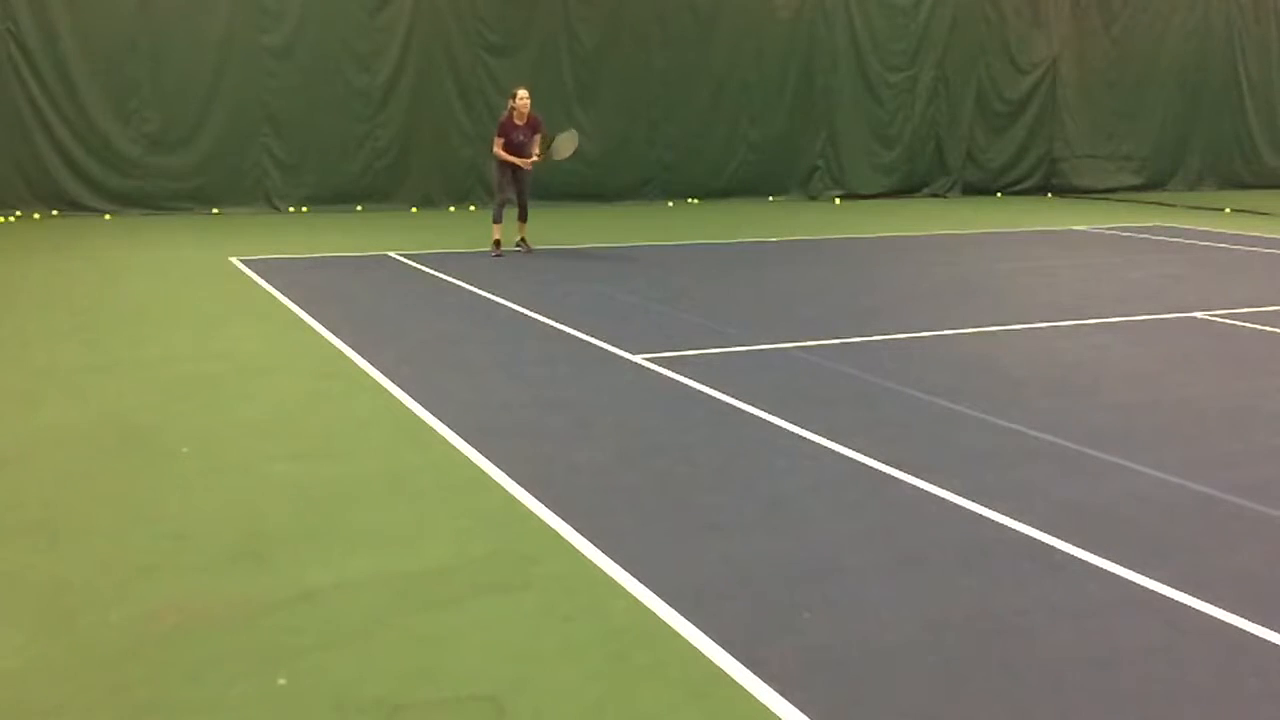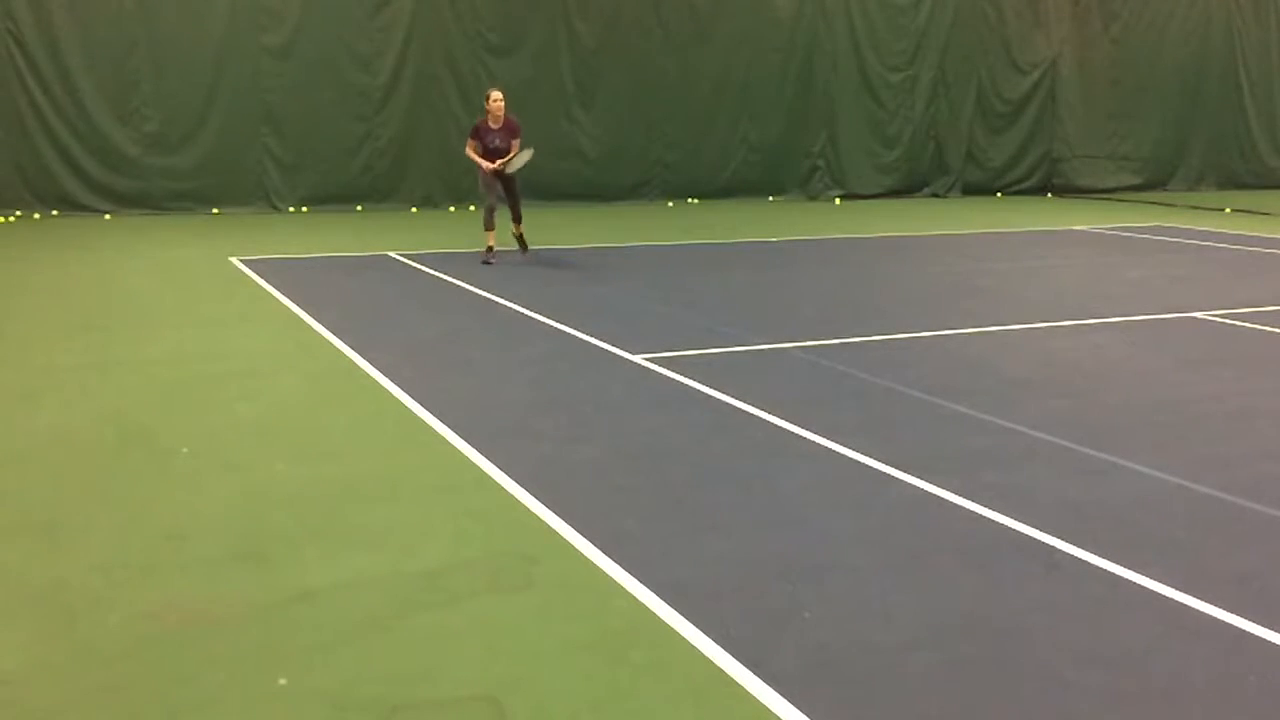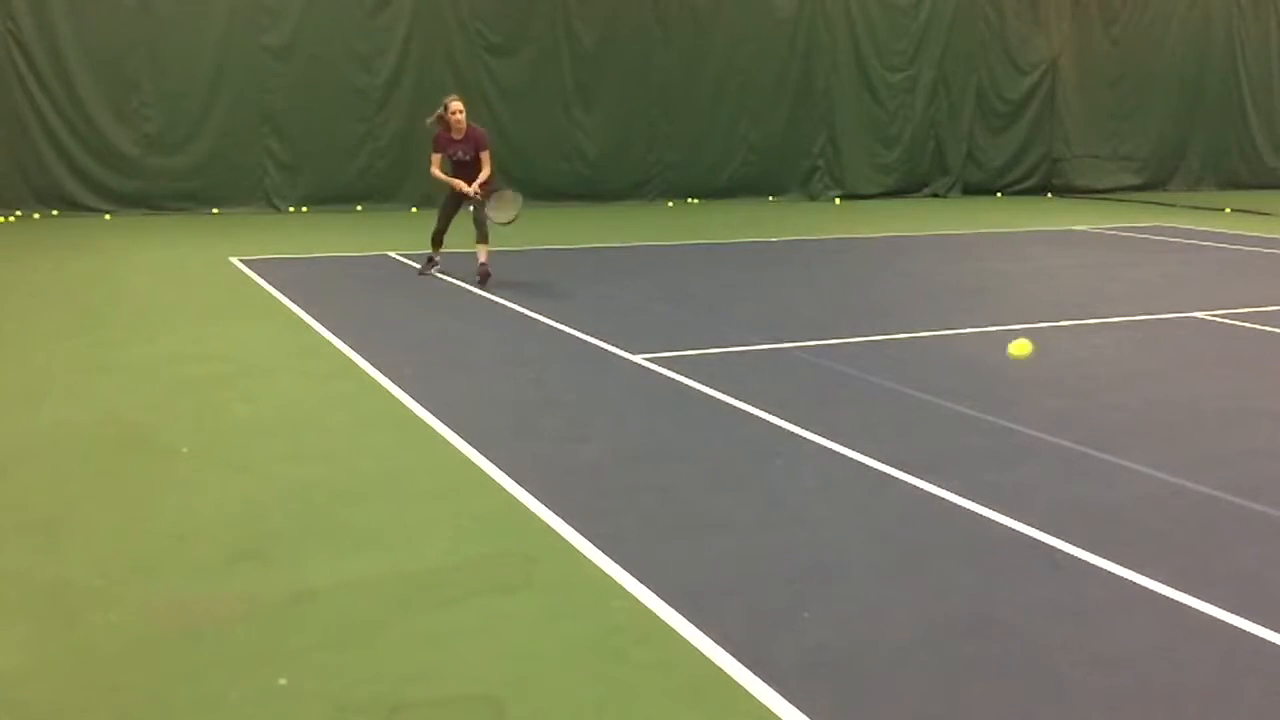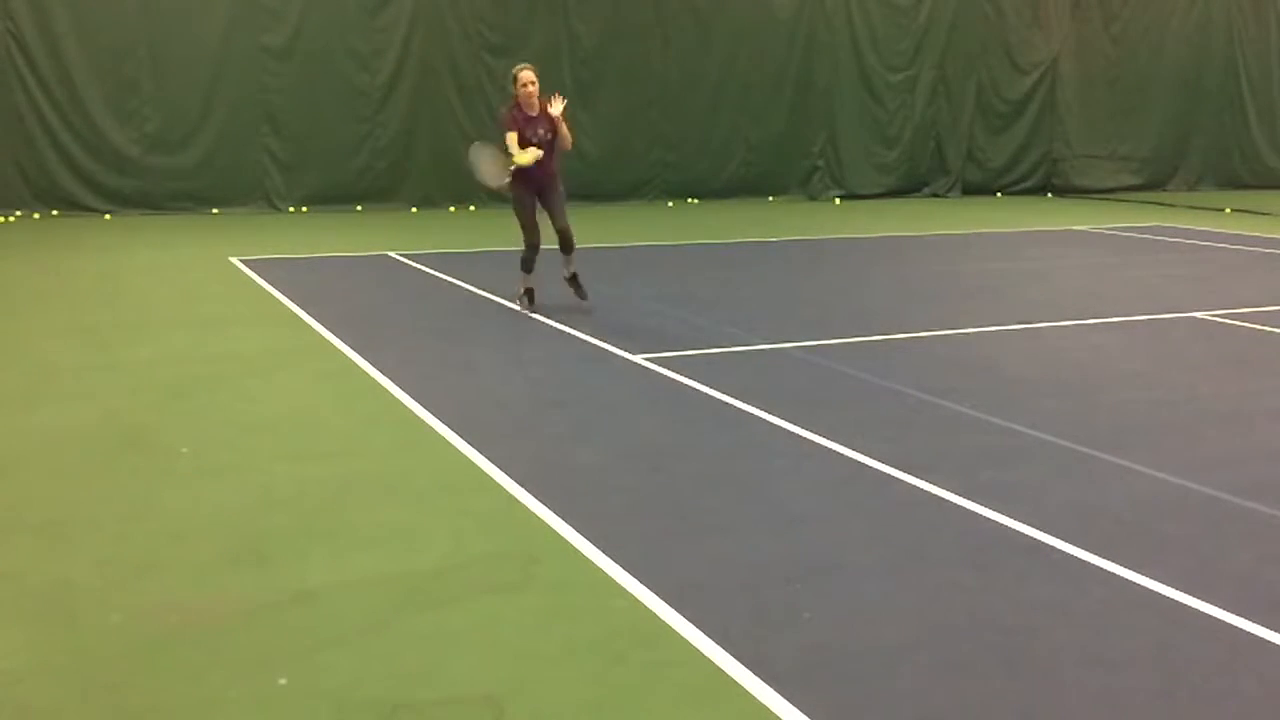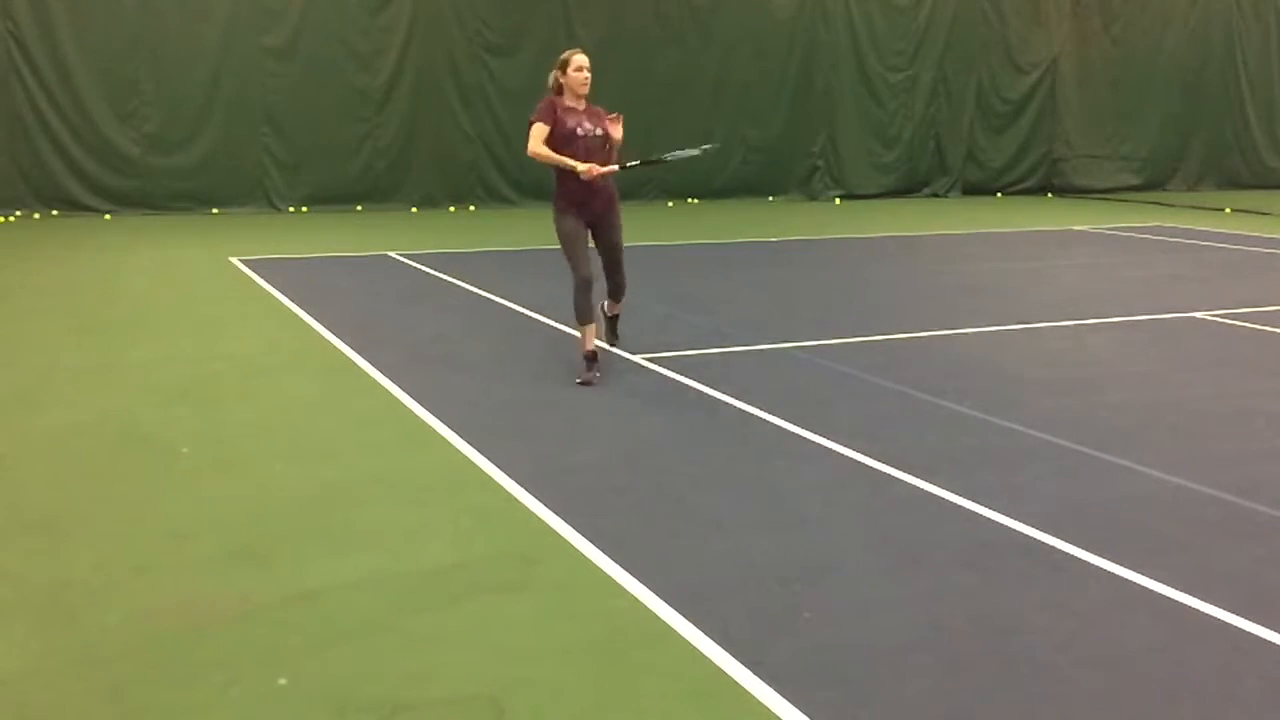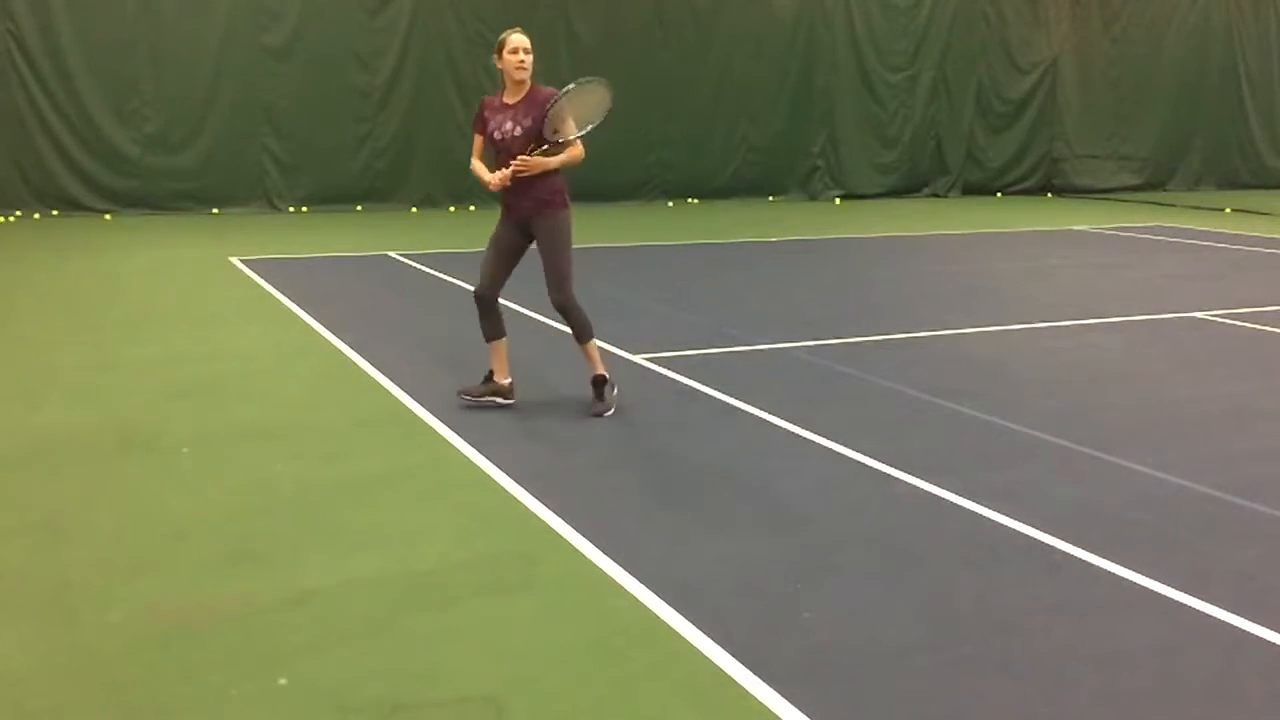
dt=0.7s
person 1, frame 1
left shoulder: (535, 121)
right shoulder: (505, 122)
left elbow: (535, 145)
right elbow: (496, 150)
left wrist: (535, 155)
right wrist: (517, 161)
left hip: (522, 162)
right hip: (504, 162)
left knee: (523, 200)
right knee: (501, 199)
left ankle: (521, 239)
right ankle: (496, 242)
person 1, frame 2
left shoulder: (512, 124)
right shoulder: (480, 126)
left elbow: (515, 152)
right elbow: (468, 149)
left wrist: (503, 162)
right wrist: (482, 162)
right hip: (487, 170)
left knee: (515, 207)
right knee: (490, 204)
left ankle: (518, 233)
right ankle: (490, 248)
person 1, frame 3
left shoulder: (478, 134)
right shoulder: (440, 137)
left elbow: (487, 168)
right elbow: (434, 169)
left wrist: (475, 184)
right wrist: (455, 182)
left hip: (479, 184)
right hip: (457, 185)
left knee: (479, 216)
right knee: (441, 226)
left ankle: (483, 266)
right ankle: (434, 259)
person 1, frame 4
left shoulder: (548, 108)
right shoulder: (511, 115)
left elbow: (567, 145)
right elbow: (513, 150)
left wrist: (558, 119)
left hip: (549, 181)
right hip: (522, 184)
left knee: (563, 230)
right knee: (532, 242)
left ankle: (570, 273)
right ankle: (526, 290)
person 1, frame 5
left shoulder: (600, 114)
right shoulder: (550, 107)
right elbow: (534, 148)
left wrist: (617, 142)
right wrist: (576, 165)
left hip: (605, 205)
right hip: (570, 209)
left knee: (617, 278)
right knee: (583, 277)
left ankle: (610, 310)
right ankle: (589, 355)
person 1, frame 6
left shoulder: (547, 98)
right shoulder: (488, 107)
left elbow: (577, 151)
right elbow: (475, 159)
left wrist: (543, 164)
right wrist: (489, 177)
left hip: (549, 210)
right hip: (512, 214)
left knee: (562, 298)
right knee: (484, 293)
left ankle: (601, 379)
right ankle: (500, 382)
